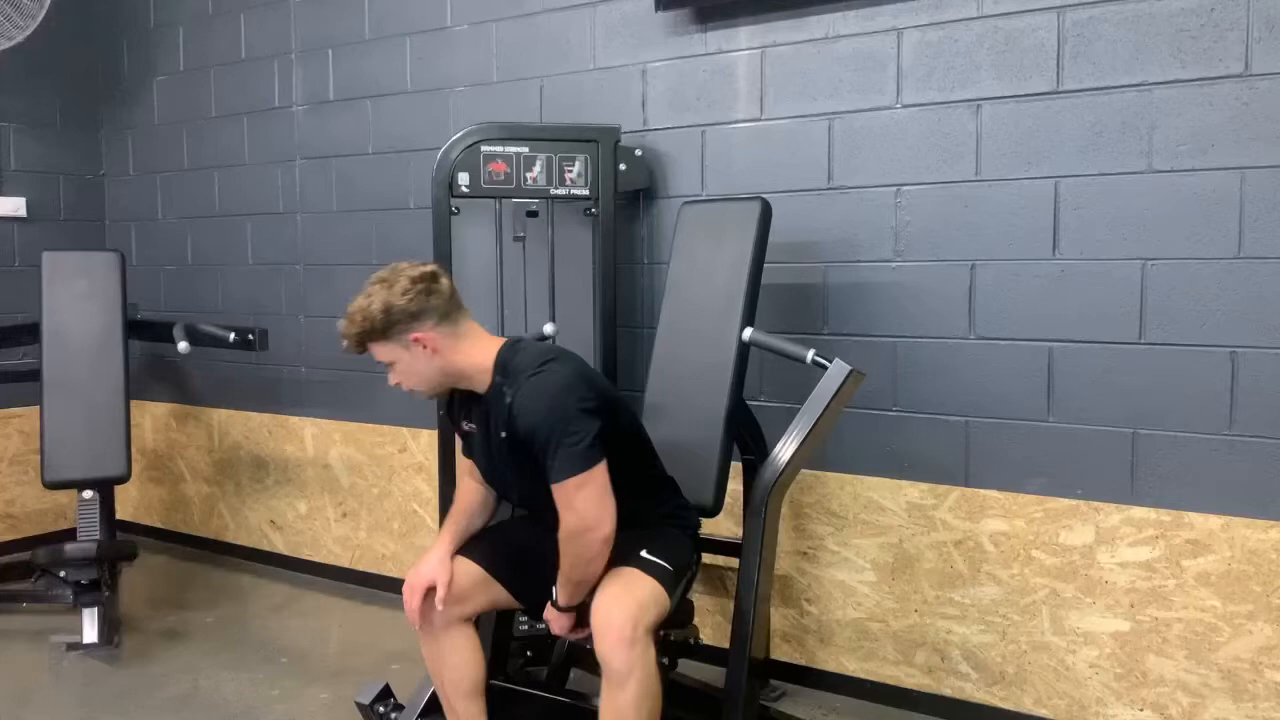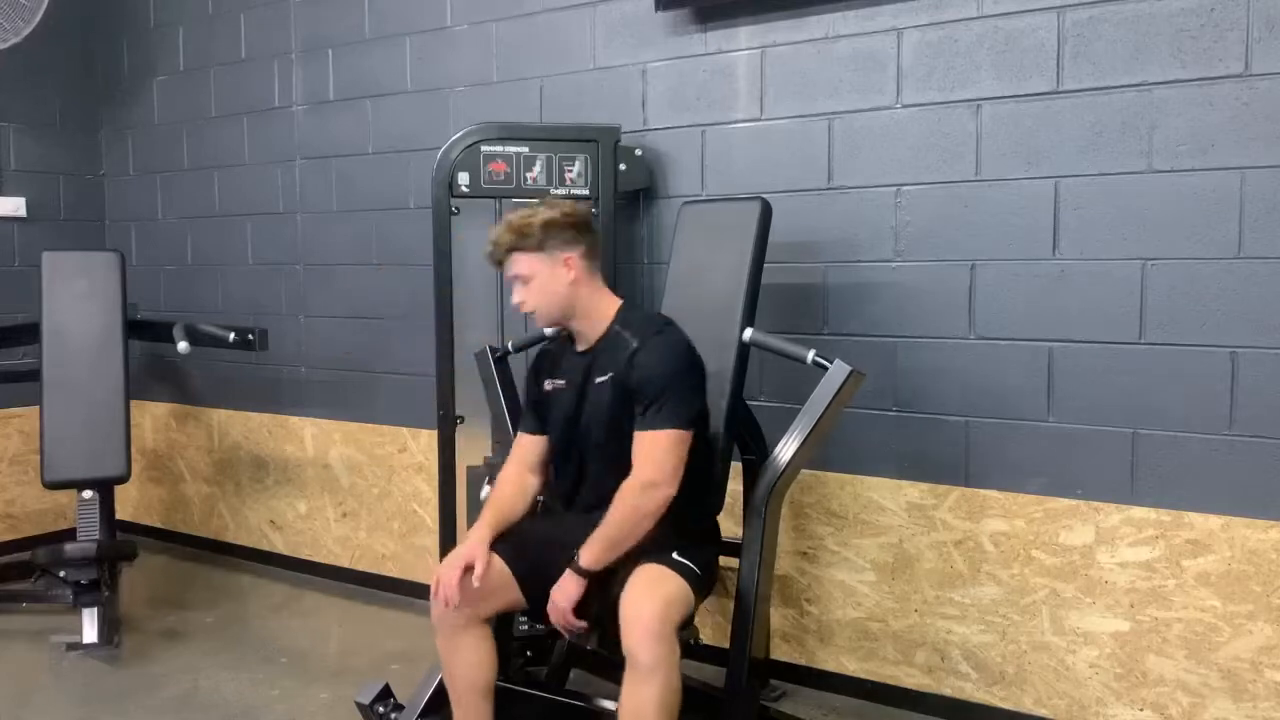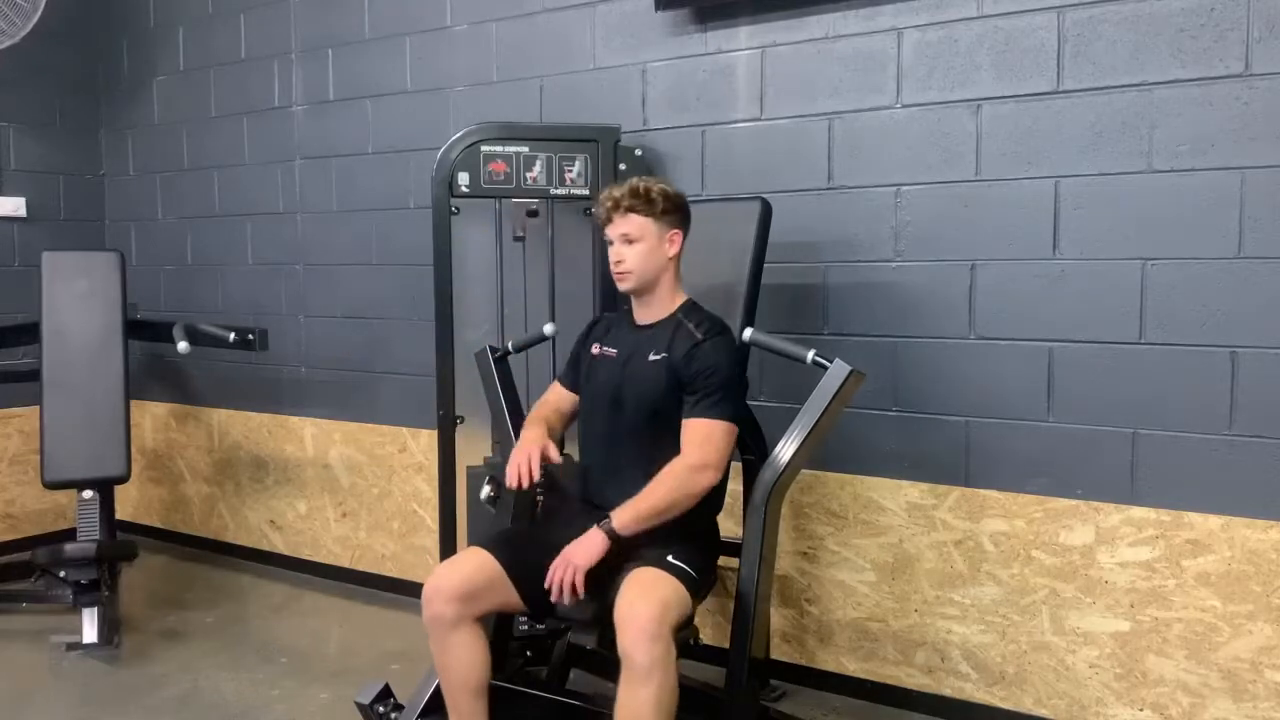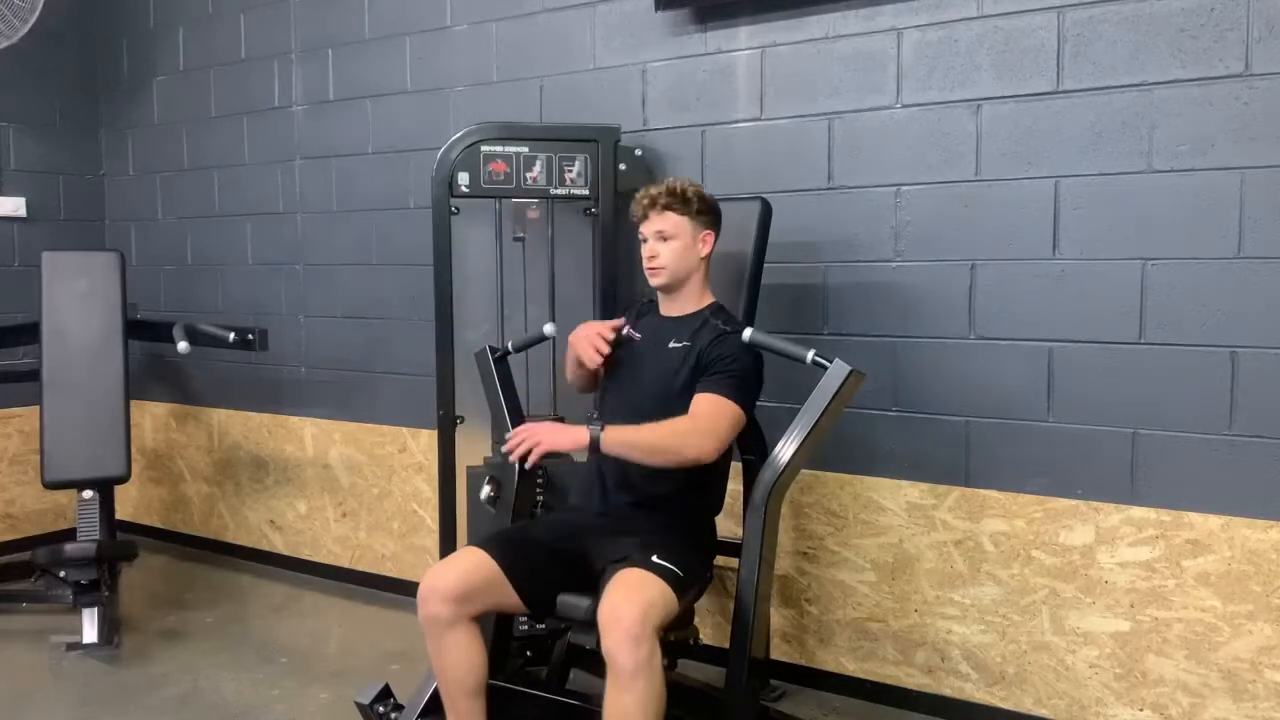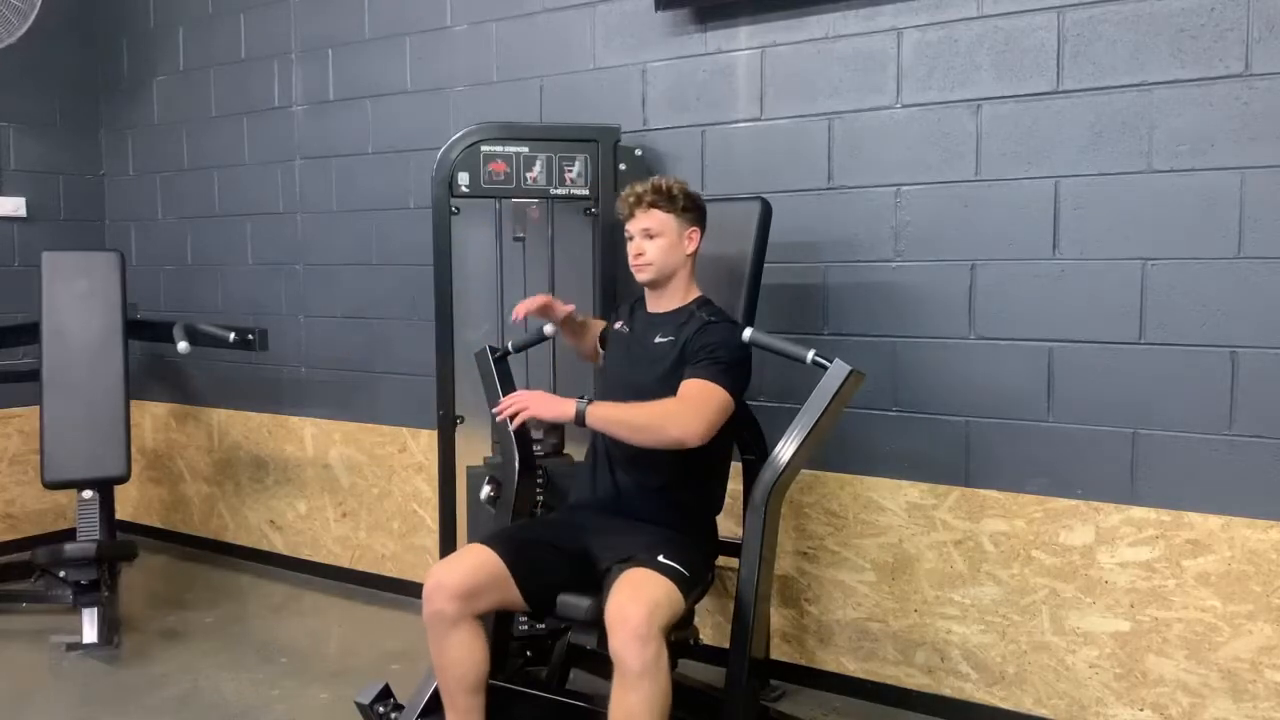
dt=0.3s
person 1, frame 1
left shoulder: (548, 389)
right shoulder: (462, 394)
left elbow: (591, 525)
right elbow: (478, 482)
left wrist: (566, 603)
right wrist: (441, 550)
left hip: (641, 530)
left knee: (616, 630)
right knee: (433, 600)
person 1, frame 2
left shoulder: (657, 350)
right shoulder: (549, 360)
left elbow: (654, 485)
right elbow: (525, 468)
left wrist: (579, 572)
right wrist: (479, 534)
left hip: (668, 531)
right hip: (575, 525)
left knee: (644, 620)
right knee: (456, 592)
person 1, frame 3
left shoulder: (708, 346)
right shoulder: (601, 330)
left elbow: (700, 468)
right elbow: (558, 405)
left wrist: (605, 533)
right wrist: (531, 433)
left hip: (668, 533)
right hip: (585, 523)
left knee: (640, 620)
right knee: (444, 592)
person 1, frame 4
left shoulder: (728, 343)
right shoulder: (632, 320)
left elbow: (702, 441)
right elbow: (583, 380)
left wrist: (584, 438)
right wrist: (578, 341)
left hip: (666, 530)
right hip: (583, 518)
left knee: (624, 622)
right knee: (440, 592)
person 1, frame 5
left shoulder: (716, 335)
right shoulder: (629, 314)
left elbow: (689, 425)
left wrist: (571, 409)
right wrist: (565, 317)
left hip: (666, 531)
right hip: (586, 517)
left knee: (632, 622)
right knee: (445, 589)
